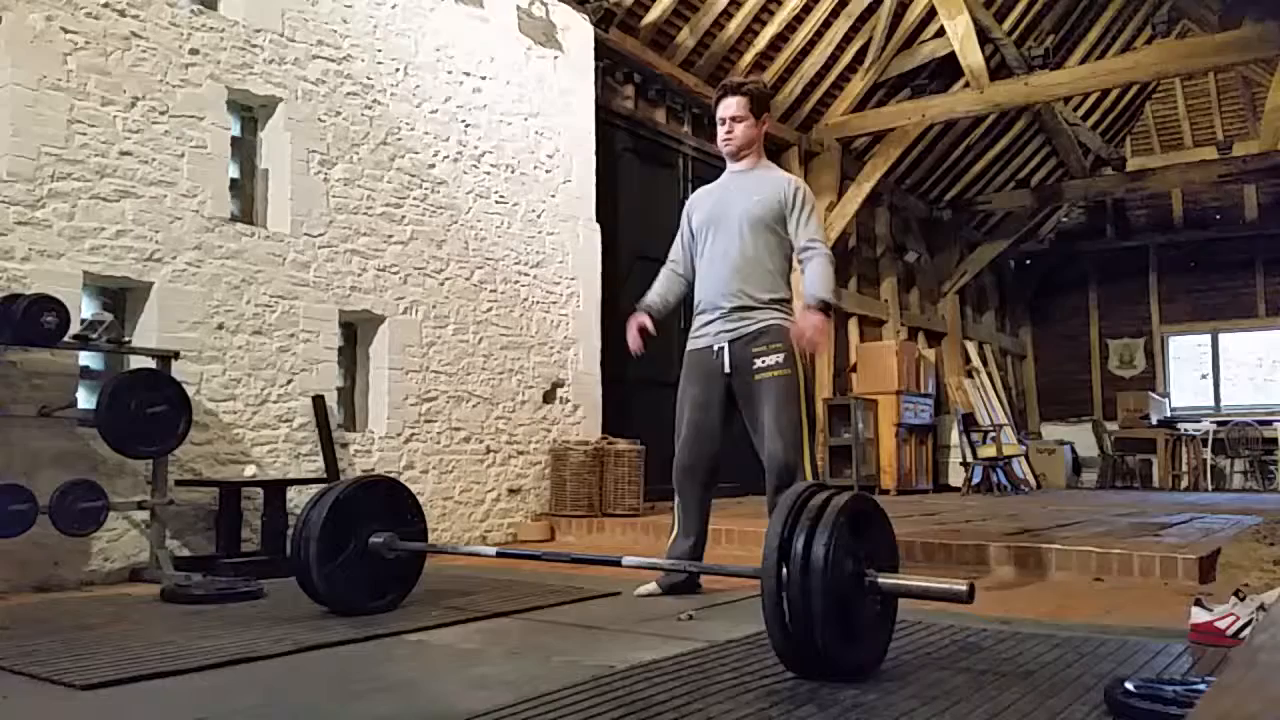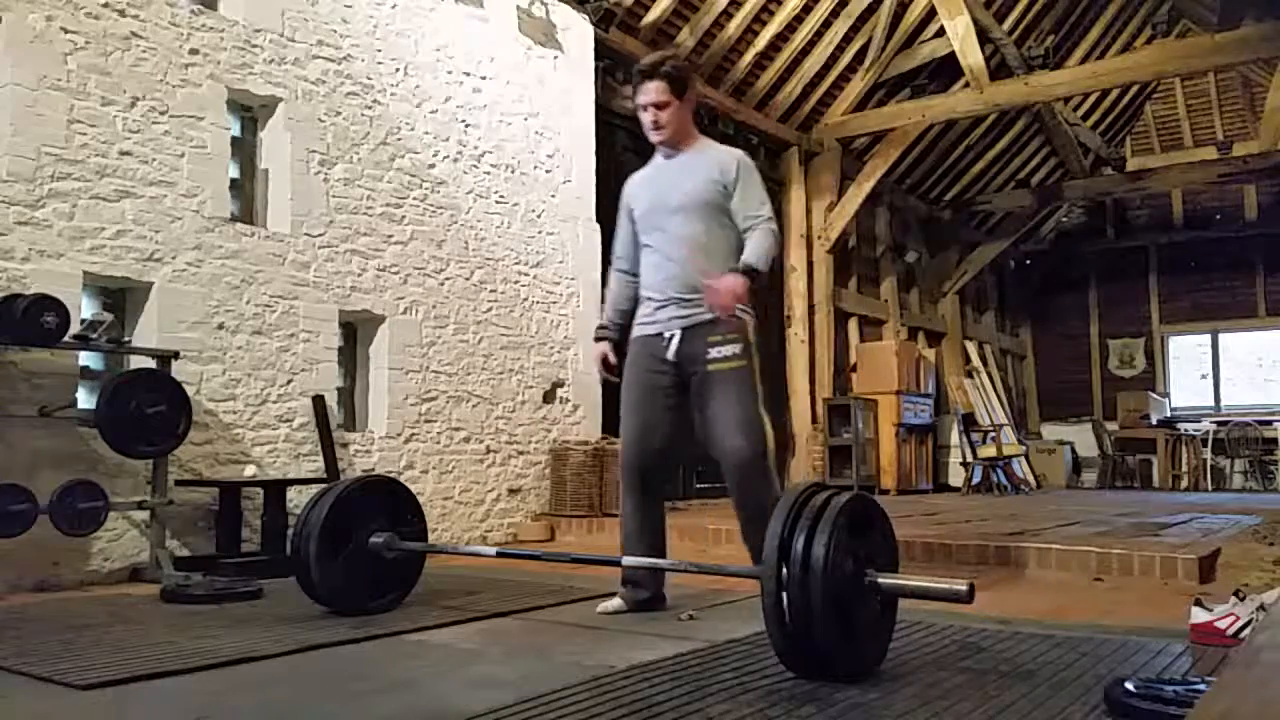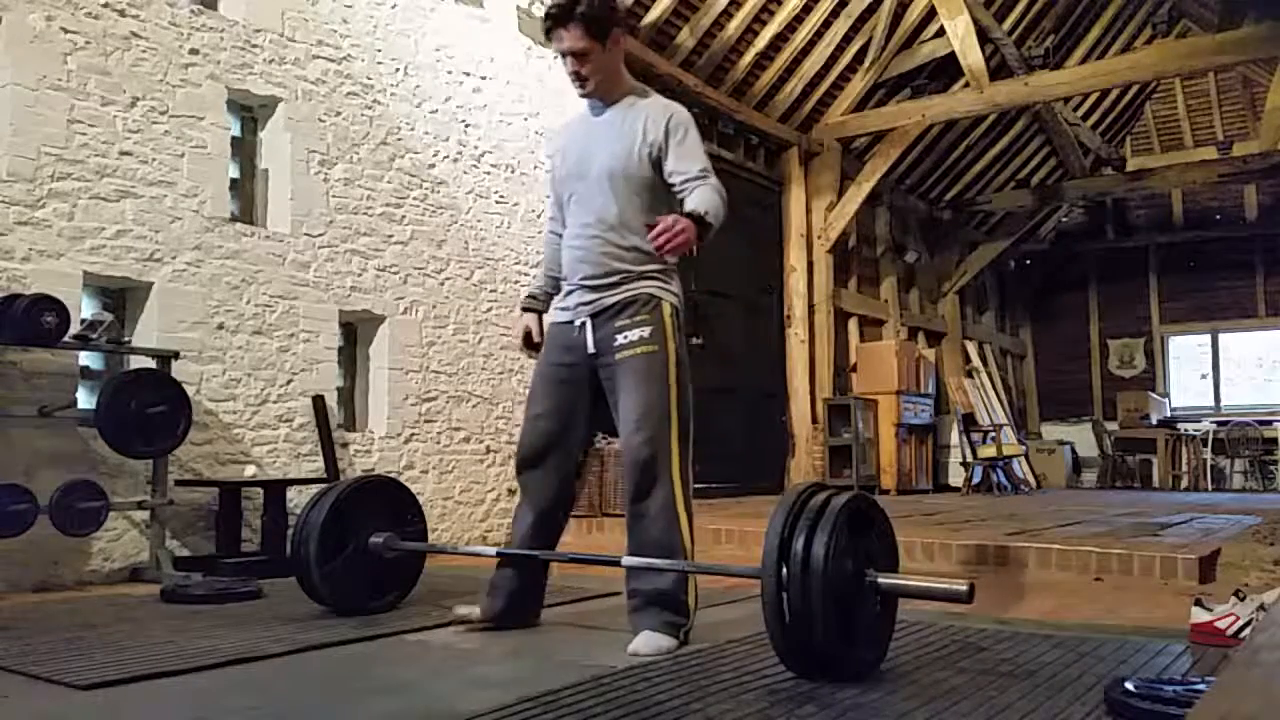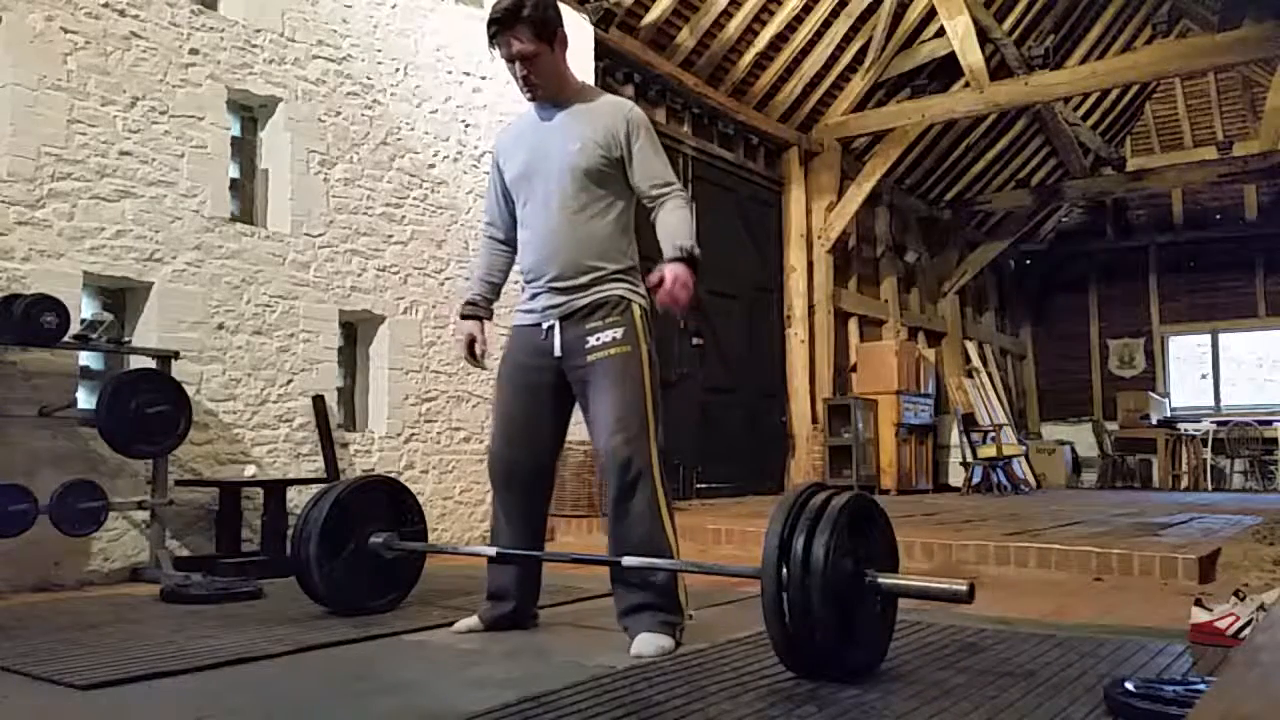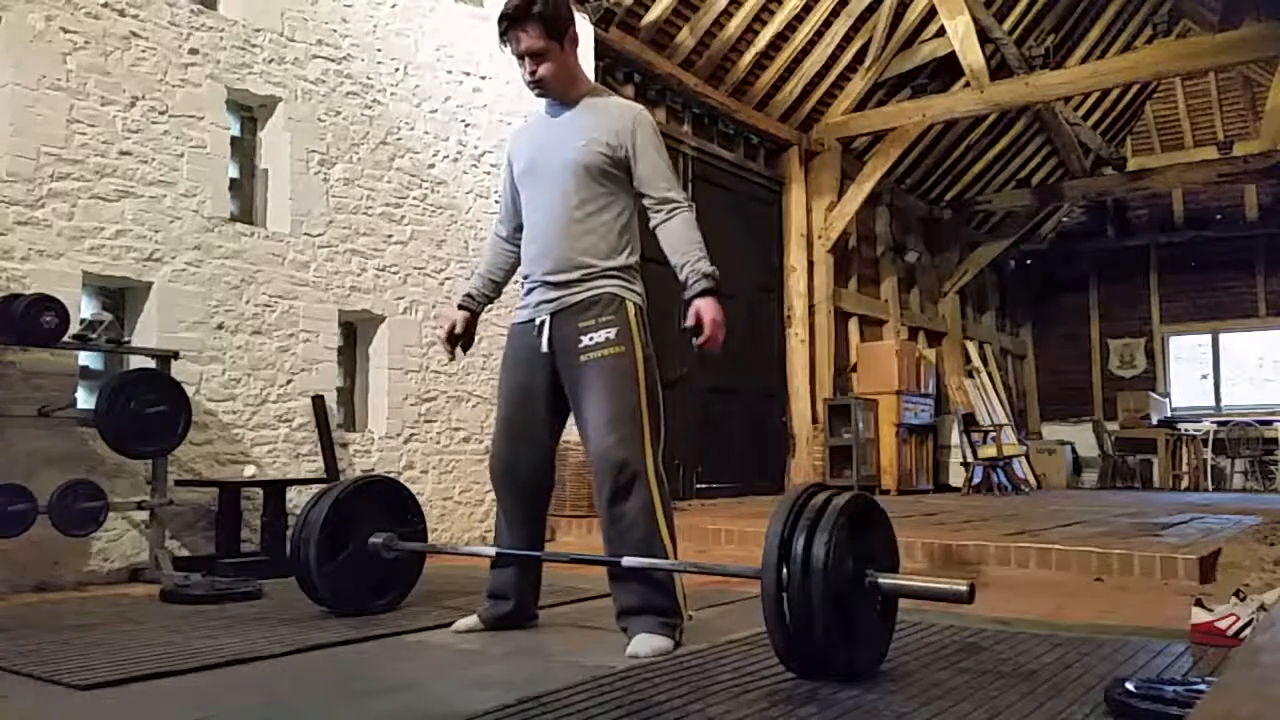
dt=1s
person 1, frame 1
left shoulder: (788, 188)
right shoulder: (700, 199)
left elbow: (813, 253)
right elbow: (677, 268)
left wrist: (816, 306)
right wrist: (647, 309)
left hip: (765, 336)
right hip: (705, 342)
left knee: (783, 457)
right knee: (690, 460)
right ankle: (680, 568)
person 1, frame 2
left shoulder: (729, 163)
right shoulder: (636, 186)
left elbow: (761, 229)
right elbow: (625, 268)
left wrist: (743, 274)
right wrist: (606, 331)
left hip: (717, 329)
right hip: (650, 336)
left knee: (741, 450)
right knee: (639, 460)
right ankle: (642, 585)
person 1, frame 3
left shoulder: (664, 118)
right shoulder: (567, 136)
left elbow: (704, 188)
left wrist: (688, 221)
right wrist: (536, 301)
left hip: (638, 311)
right hip: (569, 319)
left knee: (649, 458)
right knee: (541, 456)
left ankle: (661, 613)
right ankle: (513, 597)
person 1, frame 4
left shoulder: (618, 117)
right shoulder: (509, 140)
left elbow: (666, 196)
right elbow: (498, 235)
left wrist: (680, 257)
right wrist: (475, 308)
left hip: (607, 312)
right hip: (534, 322)
left knee: (626, 458)
right knee: (514, 464)
left ankle: (652, 613)
right ankle: (510, 600)
person 1, frame 5
left shoulder: (625, 119)
right shoulder: (524, 138)
left elbow: (670, 210)
left wrist: (701, 287)
right wrist: (471, 303)
left hip: (602, 309)
right hip: (532, 318)
left knee: (621, 459)
right knee: (515, 463)
left ankle: (651, 614)
right ankle: (510, 599)
